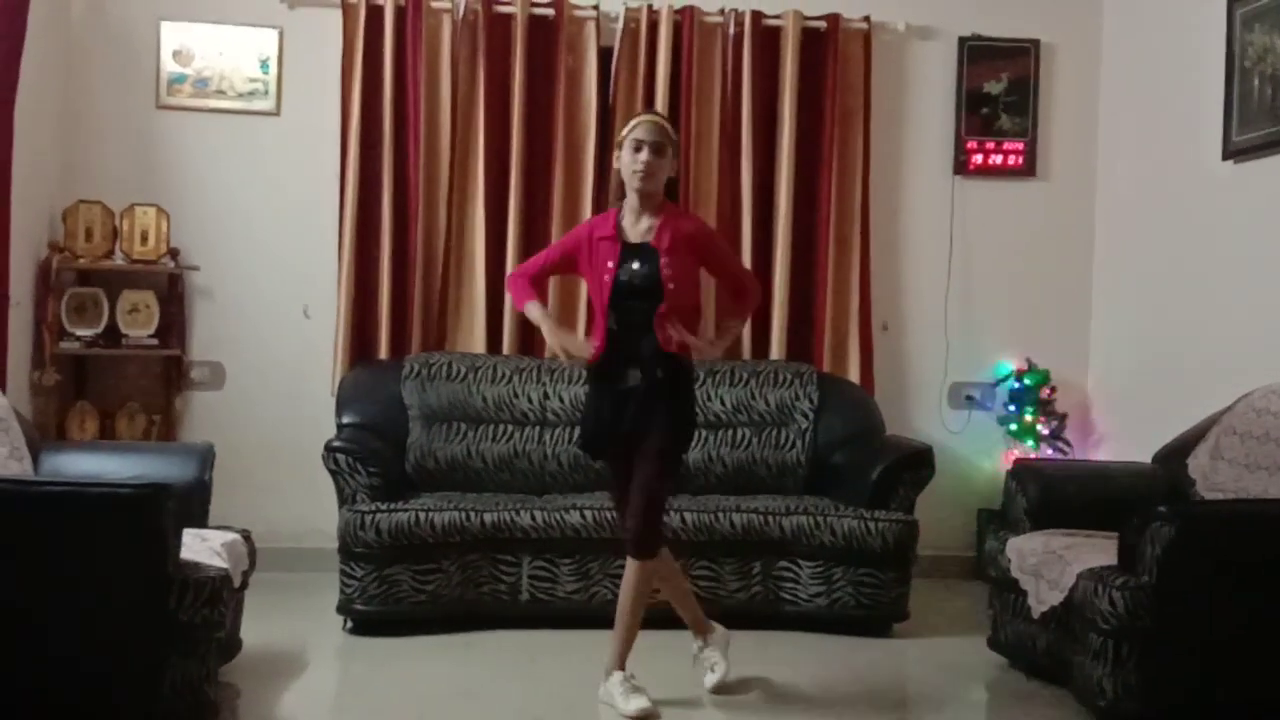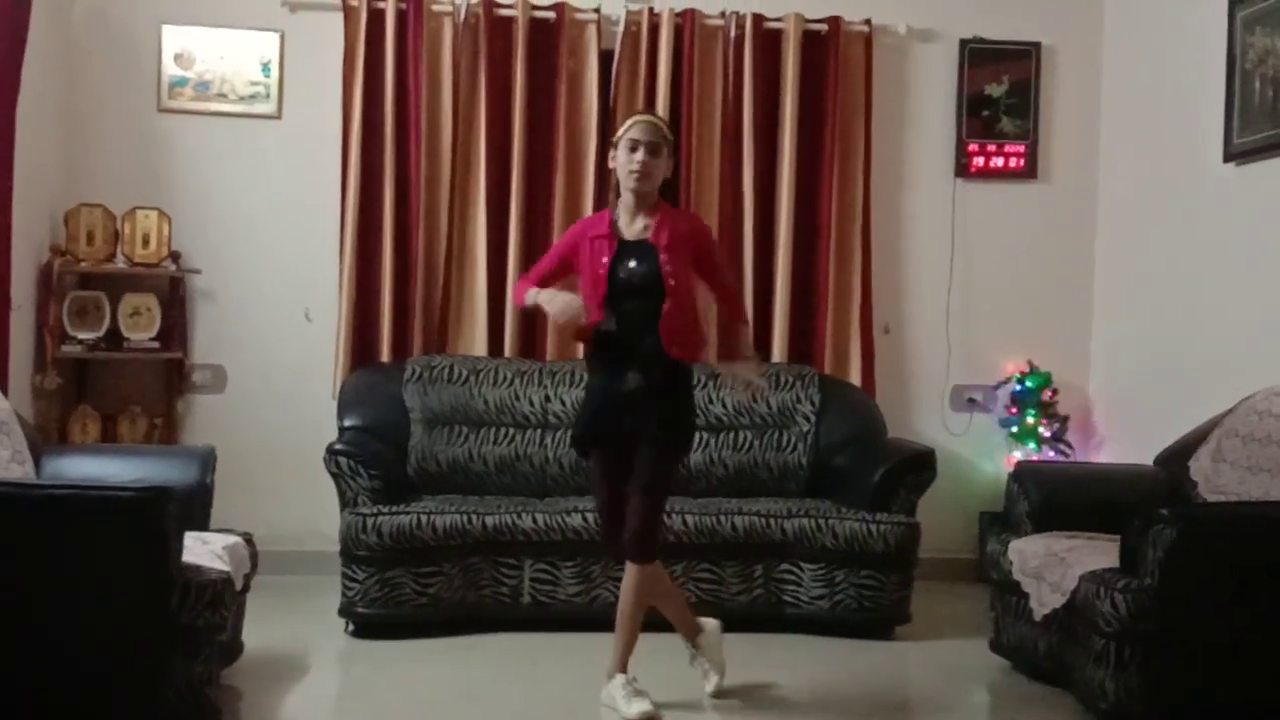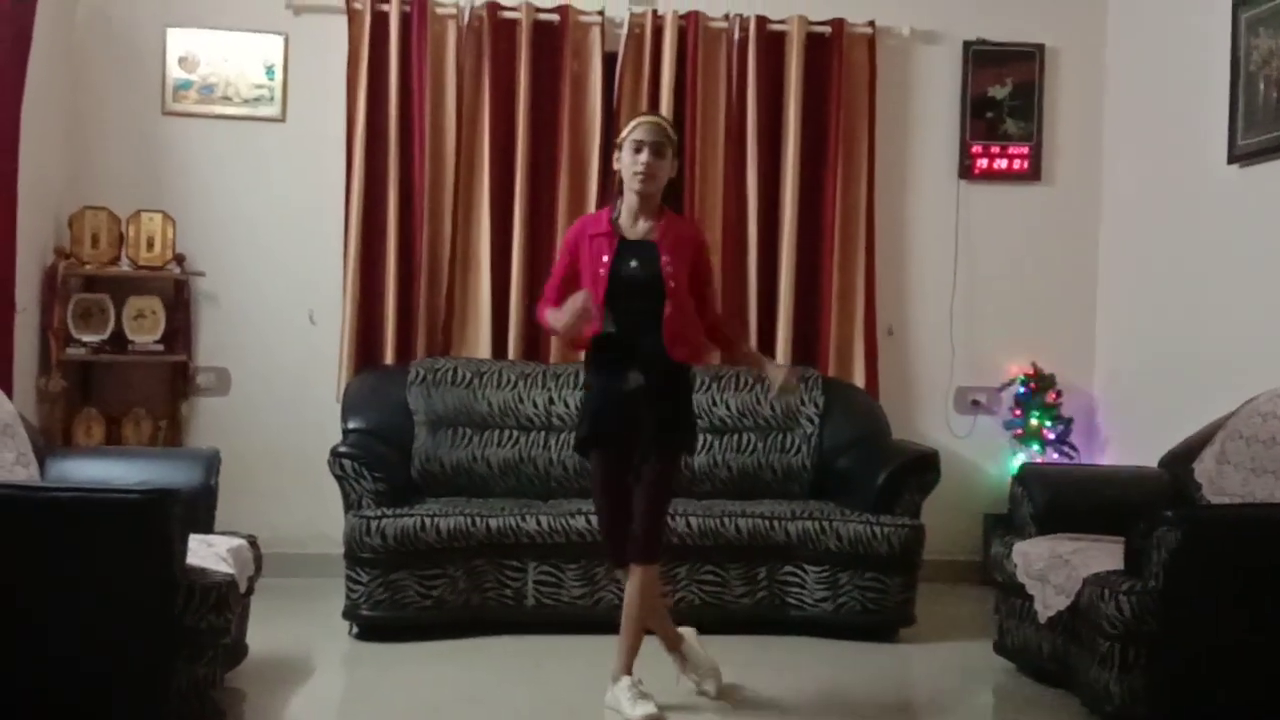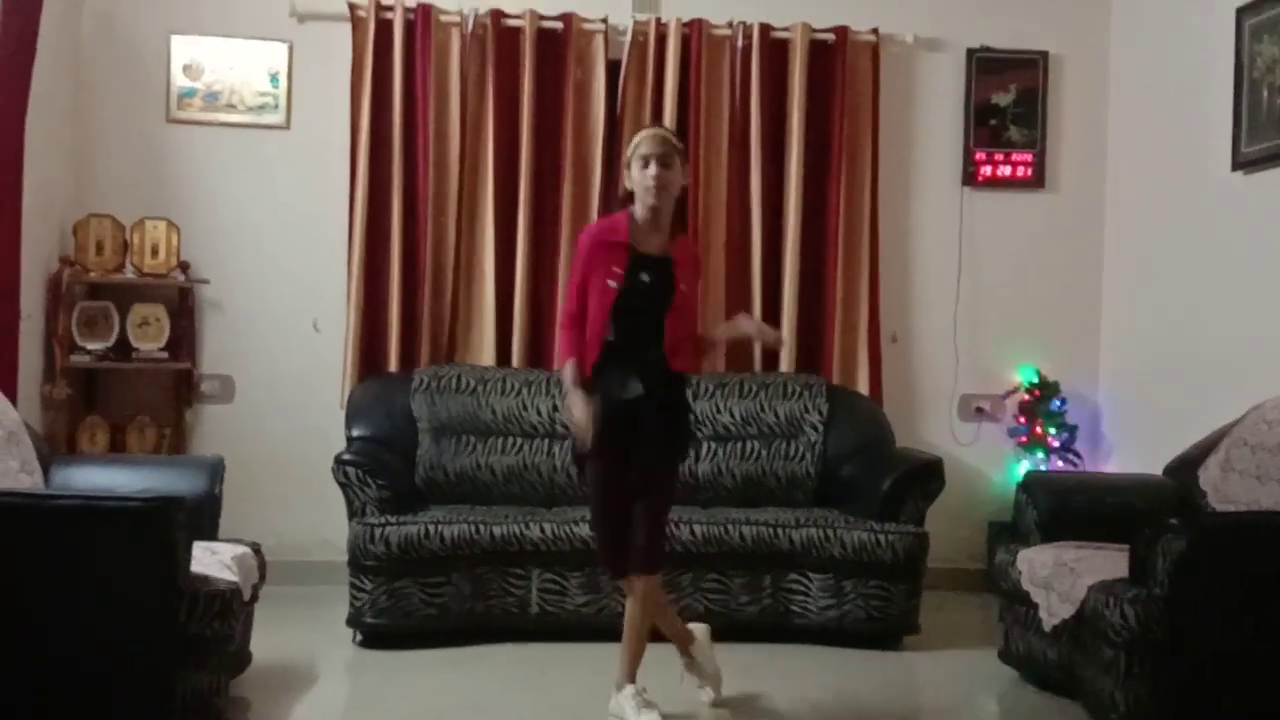
dt=0.1s
person 1, frame 1
left shoulder: (690, 232)
right shoulder: (592, 235)
left elbow: (747, 291)
right elbow: (522, 279)
left wrist: (717, 343)
right wrist: (553, 332)
left hip: (665, 391)
right hip: (610, 389)
left knee: (640, 530)
right knee: (640, 530)
right ankle: (705, 631)
person 1, frame 2
left shoulder: (688, 231)
right shoulder: (585, 233)
left elbow: (728, 296)
right elbow: (528, 286)
left wrist: (740, 361)
right wrist: (554, 300)
left hip: (664, 392)
right hip: (606, 391)
left knee: (640, 533)
right knee: (620, 534)
right ankle: (696, 630)
person 1, frame 3
left shoulder: (685, 236)
right shoulder: (586, 233)
left elbow: (707, 323)
right elbow: (548, 307)
left wrist: (760, 363)
right wrist: (568, 315)
left hip: (664, 393)
right hip: (607, 390)
left knee: (645, 536)
right knee: (616, 537)
right ankle: (675, 641)
person 1, frame 4
left shoulder: (683, 251)
right shoulder: (599, 237)
right elbow: (572, 323)
left wrist: (738, 331)
right wrist: (573, 391)
left hip: (662, 404)
right hip: (619, 409)
left knee: (646, 547)
right knee: (609, 545)
right ankle: (685, 638)
